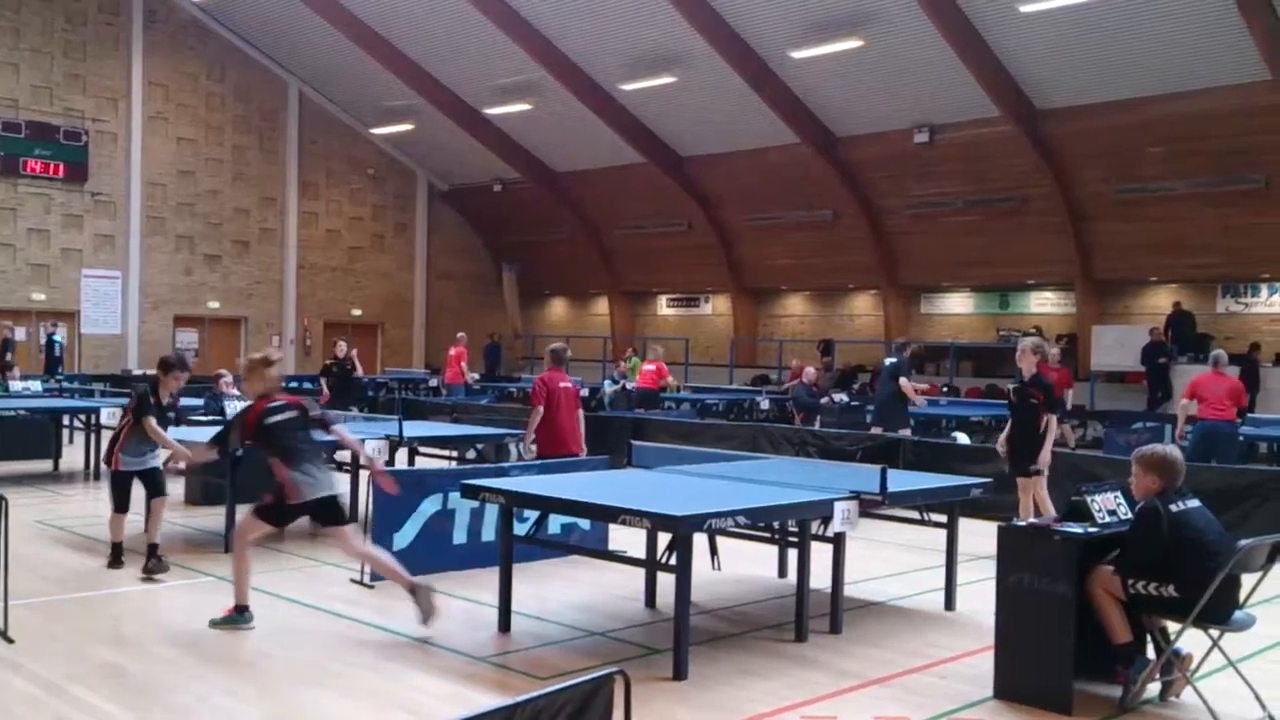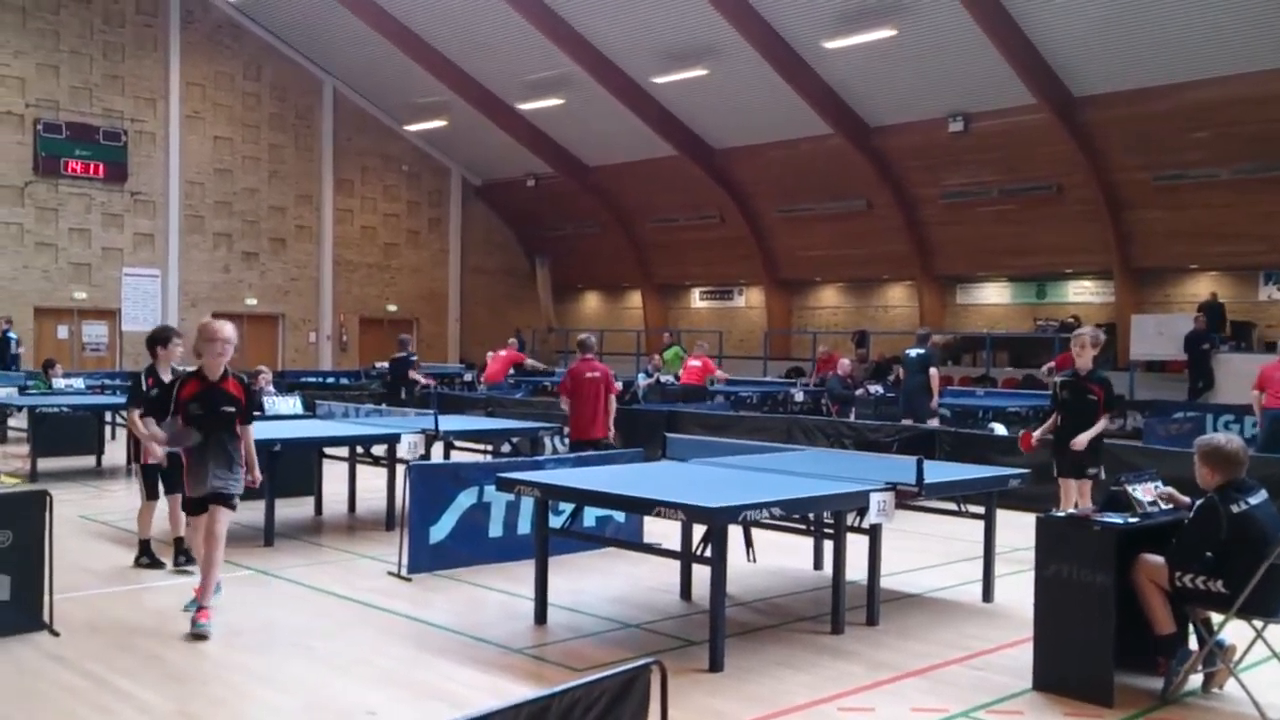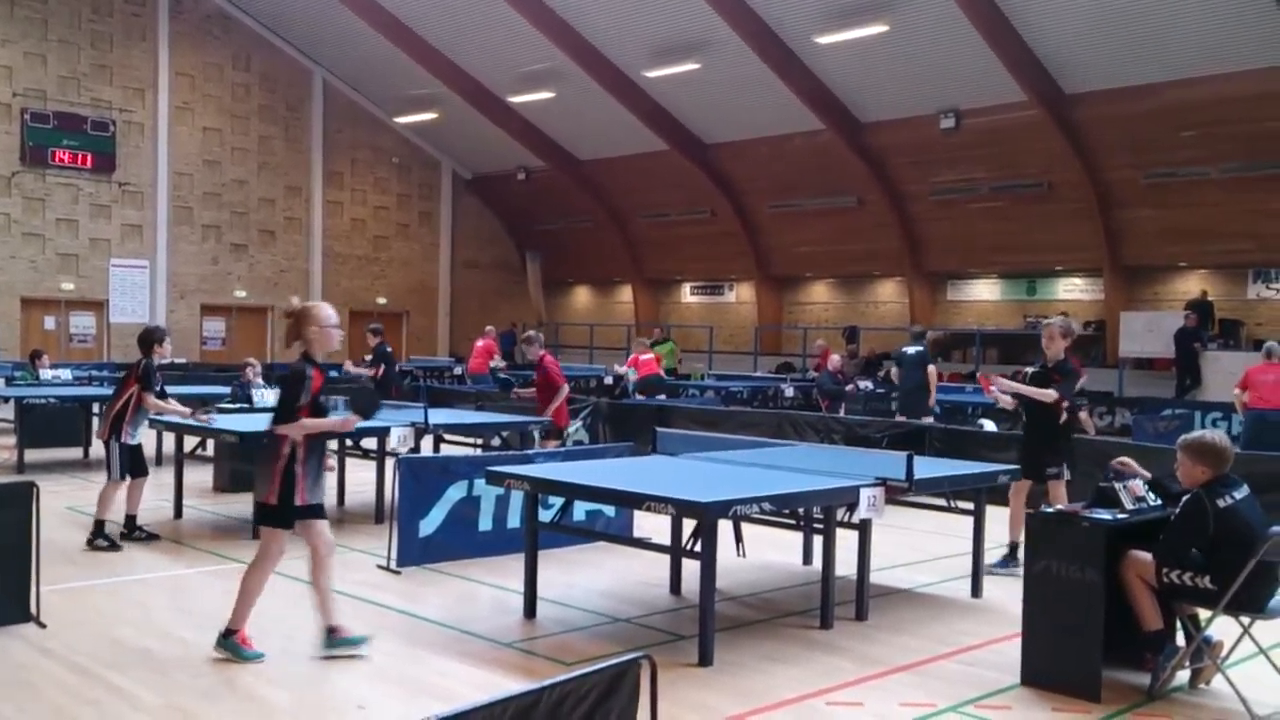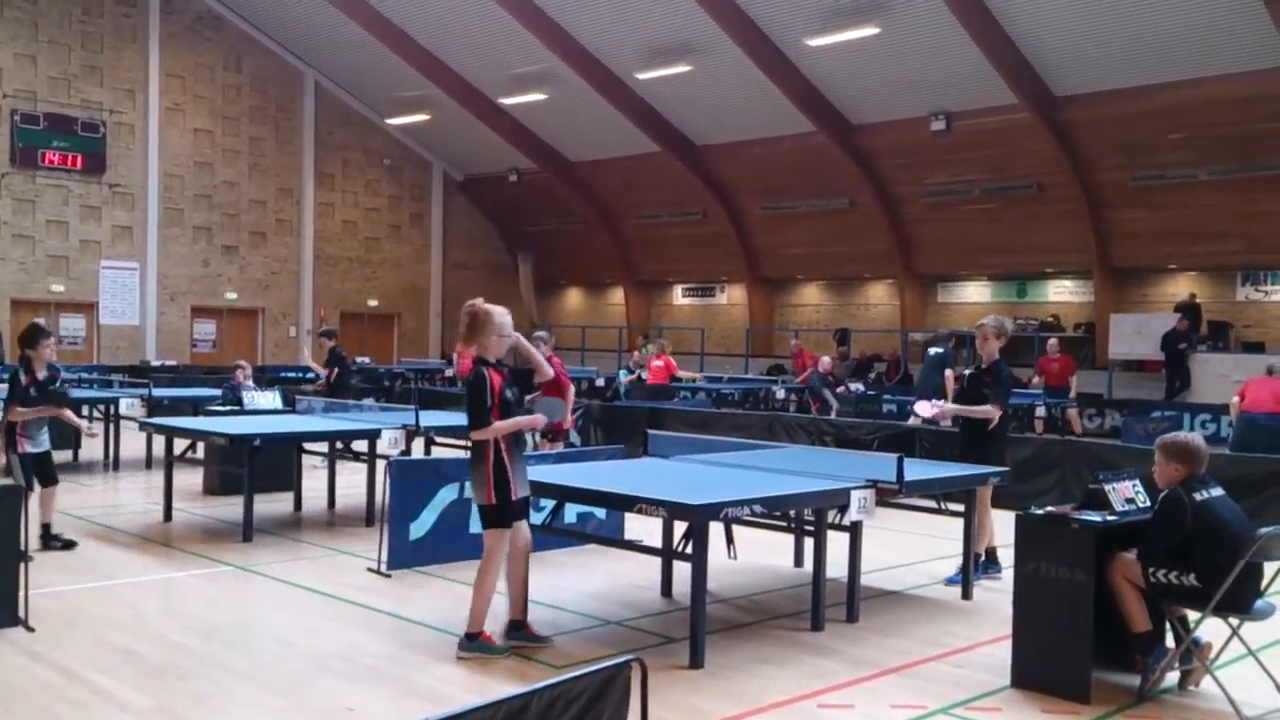
dt=1s
person 1, frame 1
left shoulder: (248, 416)
right shoulder: (299, 404)
left elbow: (212, 451)
right elbow: (337, 431)
left wrist: (194, 455)
right wrist: (371, 461)
left hip: (293, 488)
right hip: (322, 483)
left knee: (242, 536)
right knee: (356, 547)
left ankle: (240, 612)
right ankle: (414, 587)
person 1, frame 2
left shoulder: (239, 386)
right shoulder: (183, 385)
right elbow: (153, 418)
left wrist: (253, 464)
right wrist: (154, 435)
left hip: (228, 471)
right hip: (195, 470)
left knee: (216, 534)
right knee: (200, 535)
left ankle: (202, 610)
right ankle: (211, 583)
person 1, frame 3
left shoulder: (316, 372)
right shoulder: (301, 373)
right elbow: (284, 425)
left wrist: (319, 454)
right wrist: (336, 422)
left hip: (305, 477)
right hip: (286, 475)
left knee: (323, 548)
right knee: (271, 554)
left ankle: (332, 632)
right ankle: (232, 635)
person 1, frame 4
left shoulder: (500, 372)
right shoulder: (480, 377)
left elbow: (545, 374)
right elbow: (478, 431)
left wrist: (522, 343)
right wrist: (522, 421)
left hip: (511, 471)
right hip: (493, 473)
left knee: (521, 546)
right knee: (496, 554)
left ankle: (517, 625)
right ankle: (472, 637)
person 2, frame 1
left shoulder: (1152, 510)
right shoulder: (1190, 502)
left elbow: (1127, 566)
left wrist: (1112, 564)
left hip: (1196, 598)
right hip: (1222, 597)
left knee: (1098, 578)
right knee: (1142, 581)
left ankle: (1133, 666)
right ankle: (1169, 657)
person 2, frame 2
left shoulder: (1213, 506)
right shoulder: (1255, 491)
left elbow: (1177, 558)
right wrist: (1184, 502)
left hip: (1244, 593)
left knee: (1143, 566)
right knee: (1188, 573)
left ankle: (1176, 656)
right ankle: (1211, 648)
person 2, frame 3
left shoulder: (1199, 502)
right shoulder: (1235, 486)
left elbow: (1165, 554)
right wrist: (1142, 474)
left hip: (1233, 589)
right hip: (1258, 585)
left knee: (1131, 563)
right knee: (1172, 568)
left ankle: (1163, 651)
right ankle: (1199, 645)
person 2, frame 4
left shoulder: (1175, 498)
right shoulder: (1212, 490)
left elbow: (1148, 554)
left wrist: (1134, 554)
right wrist: (1140, 554)
left hip: (1218, 588)
right hip: (1243, 586)
left knee: (1119, 566)
right knee: (1160, 571)
left ankle: (1152, 654)
right ankle: (1188, 647)
person 3, frame 1
left shoulder: (175, 401)
right shoulder: (144, 395)
right elbow: (152, 428)
left wrist: (167, 452)
right wrist: (179, 450)
left hip: (149, 456)
right hip: (123, 456)
left knee: (160, 500)
right knee: (120, 511)
left ankle: (153, 556)
right ankle: (115, 551)
person 3, frame 2
left shoulder: (181, 380)
right shoulder: (142, 380)
right elbow: (133, 417)
right wrist: (151, 444)
left hip: (174, 451)
right hip: (149, 452)
left knee: (176, 498)
right knee: (150, 501)
left ankle: (181, 551)
right ankle: (144, 552)
person 3, frame 3
left shoulder: (153, 372)
right shoulder: (146, 367)
left elbow: (167, 402)
right elbow: (149, 402)
left wrist: (194, 415)
right wrist: (184, 412)
left hip: (131, 432)
right hip: (117, 430)
left knee: (140, 476)
right knee: (116, 480)
left ankle: (130, 527)
right ankle: (96, 533)
person 3, frame 4
left shoulder: (55, 372)
right shoulder: (20, 376)
left elbow: (59, 406)
right elbow: (11, 414)
left wrist: (81, 424)
right wrist: (41, 411)
left hip: (40, 439)
right hip: (18, 440)
left knee: (50, 485)
right knee: (25, 491)
left ankle: (47, 536)
person 4, frame 1
left shoulder: (1045, 385)
right shoulder: (1015, 387)
left elbow: (1052, 420)
left wrist: (1047, 449)
right wrist: (1004, 435)
left hip: (1037, 449)
right hip: (1017, 447)
left knee: (1040, 492)
right knee: (1023, 492)
person 4, frame 2
left shoulder: (1102, 382)
right shoulder: (1062, 380)
left elbow: (1105, 418)
left wrist: (1088, 435)
right wrist: (1040, 432)
left hip: (1089, 447)
right hip: (1064, 444)
left knee: (1083, 495)
right knee: (1067, 495)
person 4, frame 3
left shoulder: (1069, 371)
right shoulder: (1034, 371)
left elbow: (1051, 396)
right elbow: (1012, 403)
left wrist: (1014, 386)
right wrist: (998, 395)
left hip: (1055, 443)
right hip: (1030, 441)
left knee: (1057, 501)
right knee: (1016, 495)
right ankle: (1012, 555)
person 4, frame 4
left shoulder: (1003, 374)
right shoulder: (971, 373)
left elbow: (993, 411)
right elbow: (959, 406)
left wrist: (957, 409)
right wrist: (944, 407)
left hip: (990, 448)
right hip: (969, 445)
left knee: (981, 504)
right knee: (979, 504)
left ankle: (973, 564)
right ankle: (991, 560)
